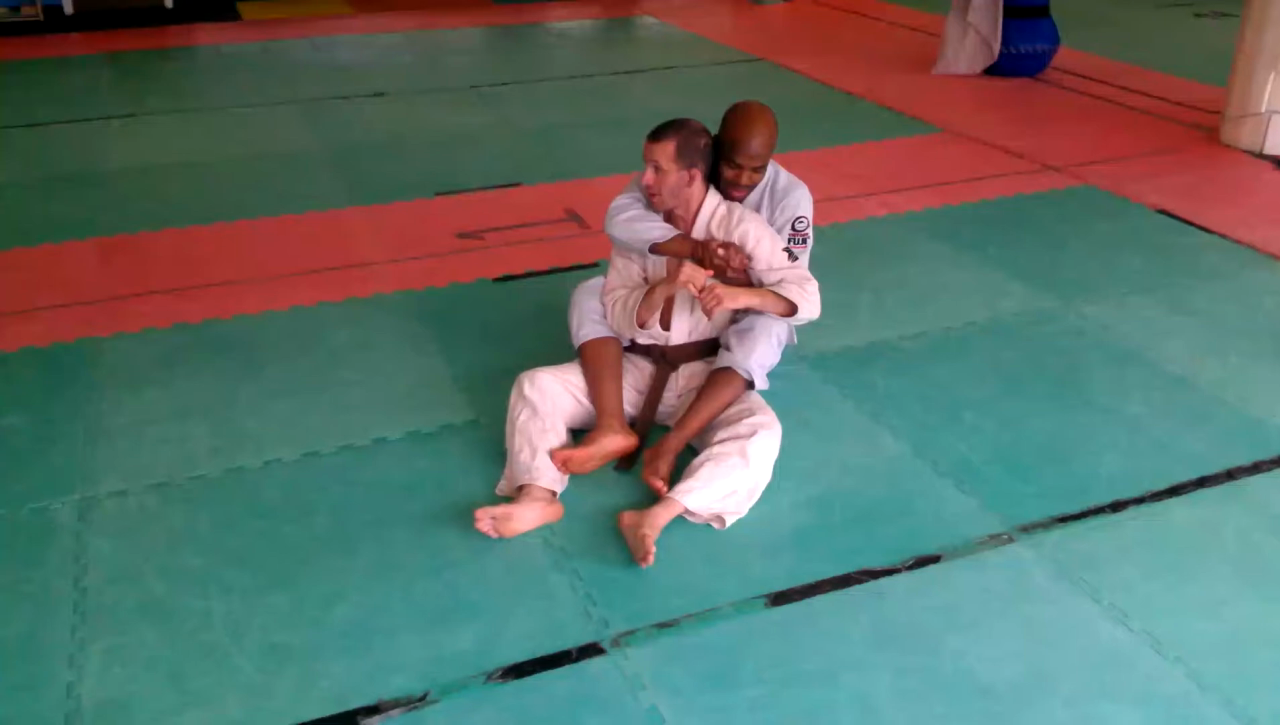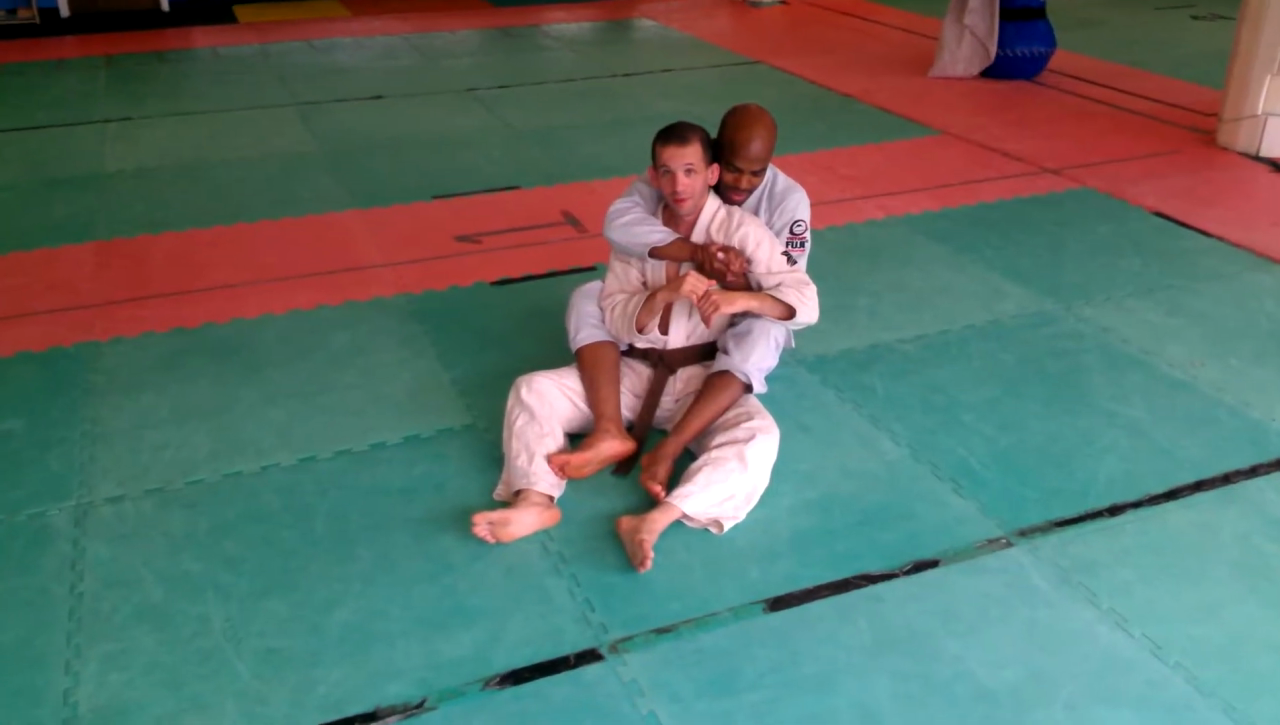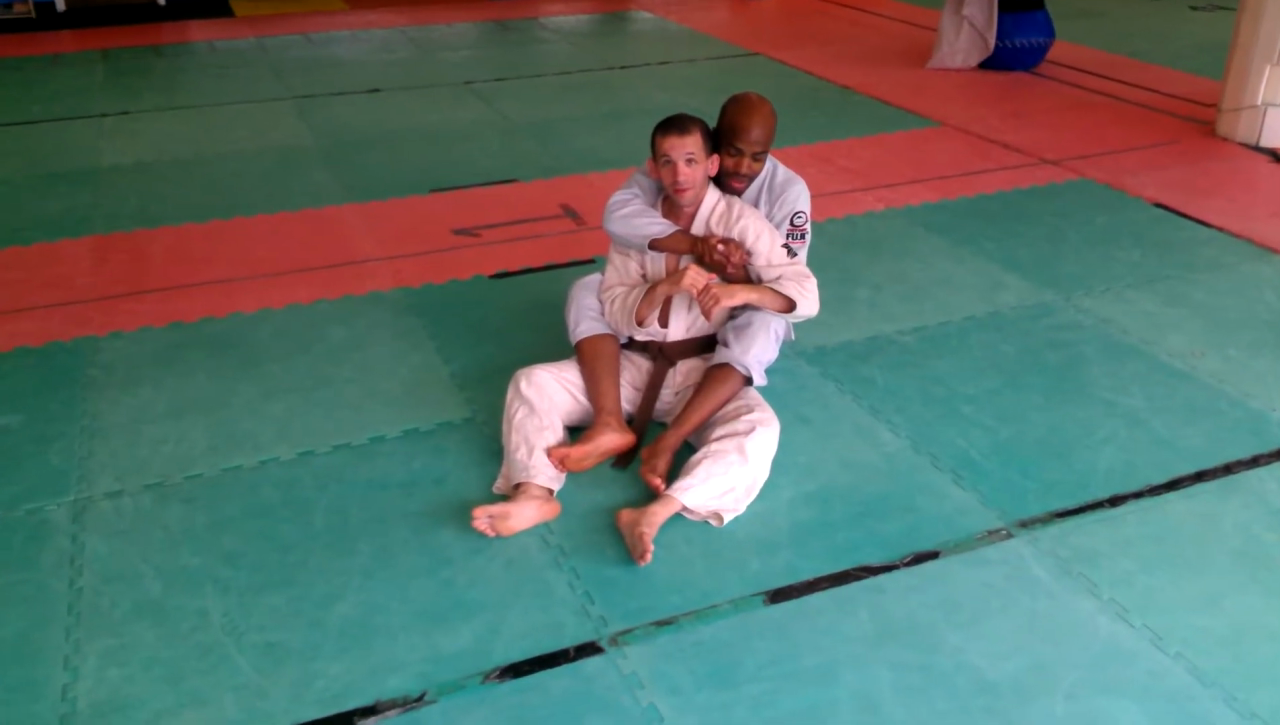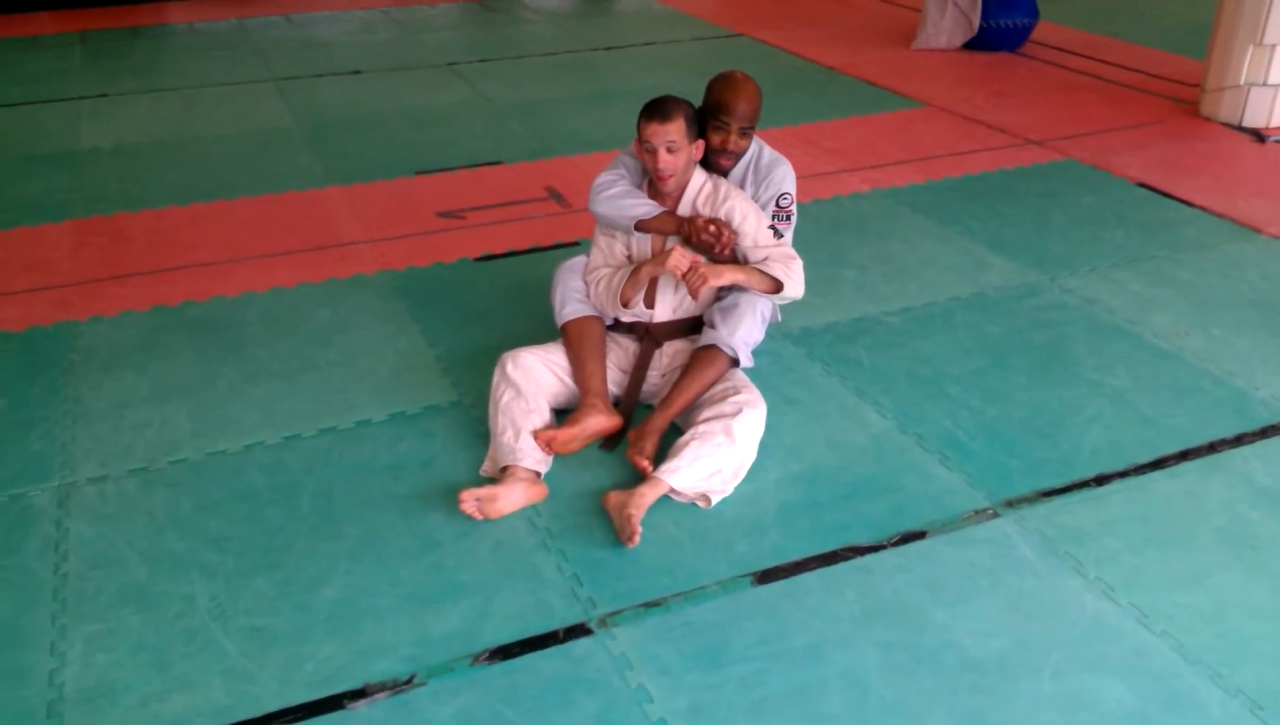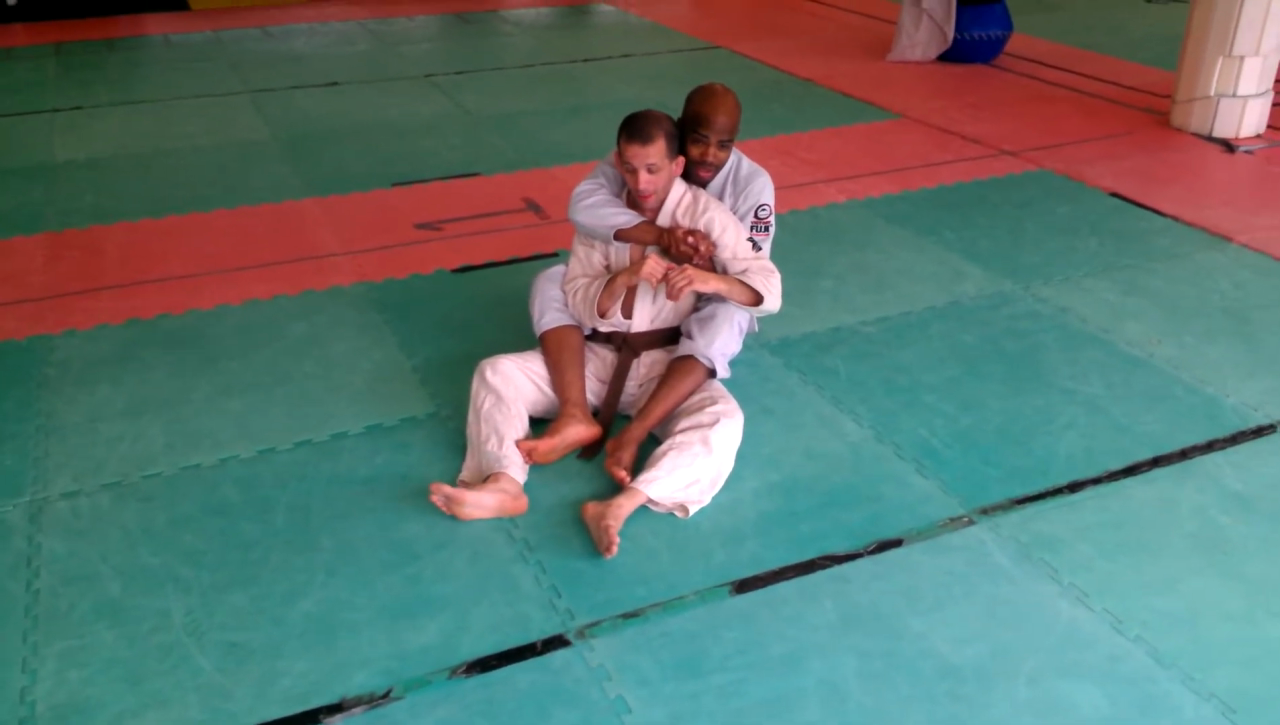
dt=1s
person 1, frame 1
left shoulder: (741, 227)
left elbow: (807, 299)
right elbow: (618, 316)
left wrist: (741, 295)
right wrist: (664, 287)
left hip: (707, 376)
right hip: (637, 369)
left knee: (760, 433)
right knee: (535, 386)
left ankle: (655, 517)
right ankle: (539, 497)
person 1, frame 2
left shoulder: (740, 230)
left elbow: (805, 302)
right elbow: (616, 321)
left wrist: (740, 299)
right wrist: (665, 294)
left hip: (705, 379)
right hip: (636, 372)
left knee: (758, 437)
right knee: (532, 390)
left ankle: (652, 522)
right ankle: (534, 502)
person 1, frame 3
left shoulder: (739, 221)
left elbow: (805, 295)
right elbow: (615, 314)
left wrist: (740, 292)
right wrist: (665, 287)
left hip: (705, 372)
right hip: (635, 364)
left knee: (758, 429)
right knee: (532, 383)
left ankle: (652, 515)
right ankle: (535, 495)
person 1, frame 4
left shoulder: (725, 203)
left elbow: (791, 277)
right elbow: (601, 294)
left wrist: (727, 272)
right wrist: (649, 268)
left hip: (691, 353)
right hip: (621, 346)
left knee: (745, 411)
right knee: (518, 366)
left ankle: (641, 496)
right ankle: (523, 477)
person 1, frame 5
left shoulder: (704, 214)
left elbow: (769, 290)
right elbow: (579, 304)
left wrist: (710, 280)
right wrist: (625, 277)
left hip: (668, 364)
right hip: (598, 356)
left knee: (723, 421)
right knee: (496, 373)
left ankle: (618, 507)
right ankle: (504, 485)
person 2, frame 1
left shoulder: (790, 196)
right elbow: (621, 216)
left wrist: (740, 279)
right wrist: (695, 249)
left hip: (734, 318)
left knee: (767, 331)
right knee: (591, 295)
left ankle: (670, 445)
right ankle: (612, 427)
person 2, frame 2
left shoulder: (788, 199)
right elbow: (620, 220)
left wrist: (738, 282)
right wrist: (695, 251)
left hip: (732, 322)
left knee: (765, 335)
right knee: (588, 299)
left ankle: (668, 449)
right ankle: (610, 432)
person 2, frame 3
left shoulder: (788, 191)
right elbow: (619, 213)
left wrist: (737, 274)
right wrist: (696, 244)
left hip: (733, 314)
left knee: (765, 328)
right knee: (587, 292)
left ankle: (667, 443)
right ankle: (610, 424)
person 2, frame 4
left shoulder: (773, 172)
right elbow: (605, 195)
left wrist: (723, 254)
right wrist: (682, 225)
left hip: (718, 297)
left knee: (751, 308)
right knee: (573, 275)
left ankle: (656, 425)
right ankle: (596, 406)
person 2, frame 5
left shoulder: (752, 184)
right elbow: (585, 204)
left wrist: (704, 264)
right wrist: (661, 235)
left hip: (694, 309)
left knee: (728, 320)
right knee: (551, 284)
left ankle: (631, 436)
right ankle: (575, 416)
